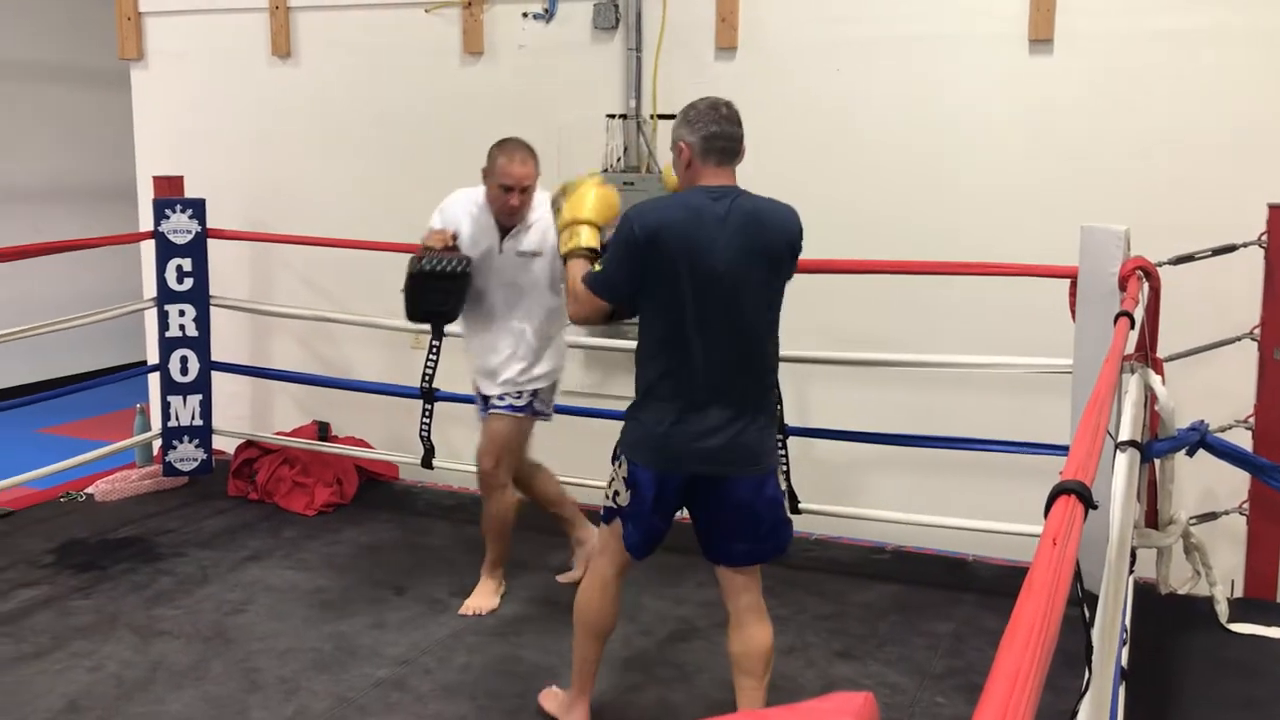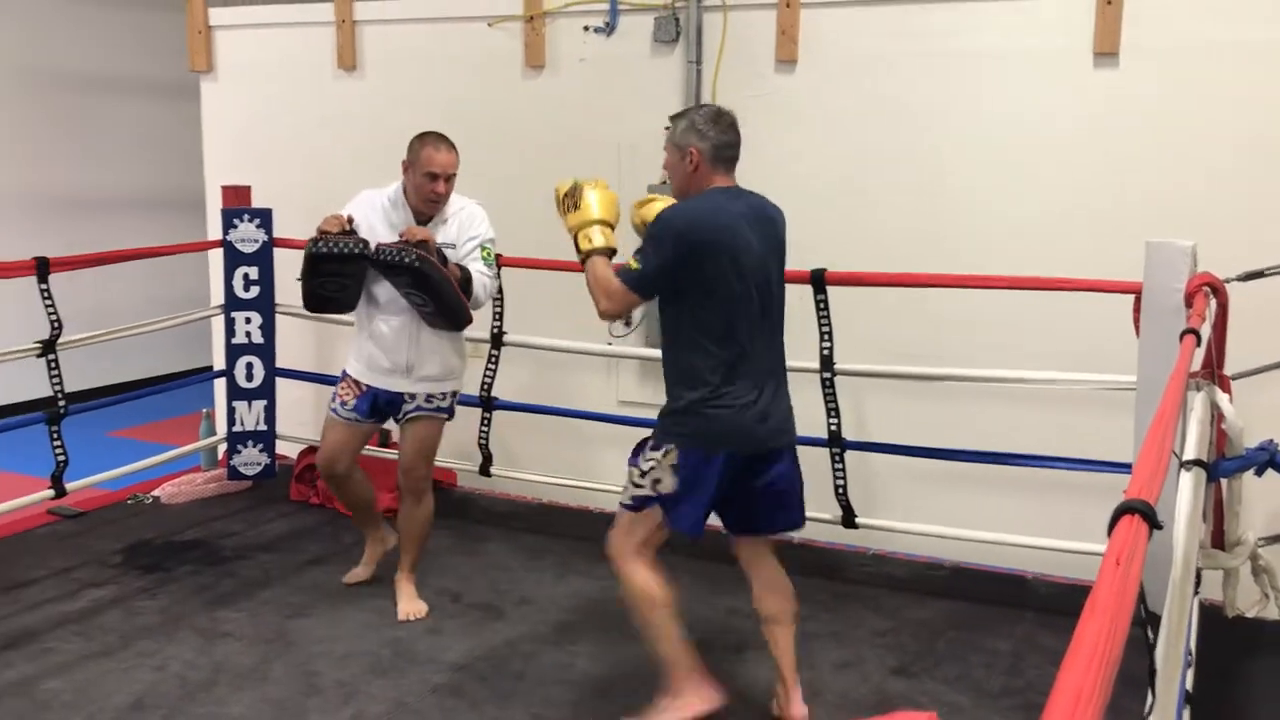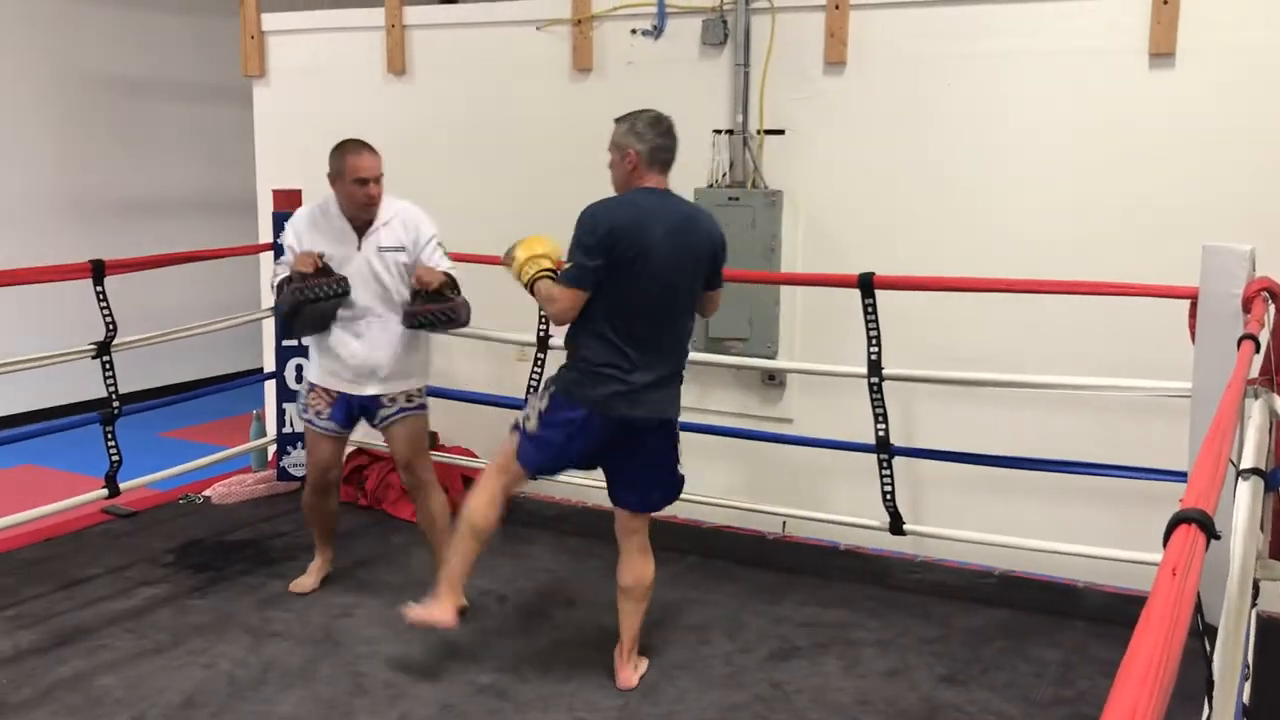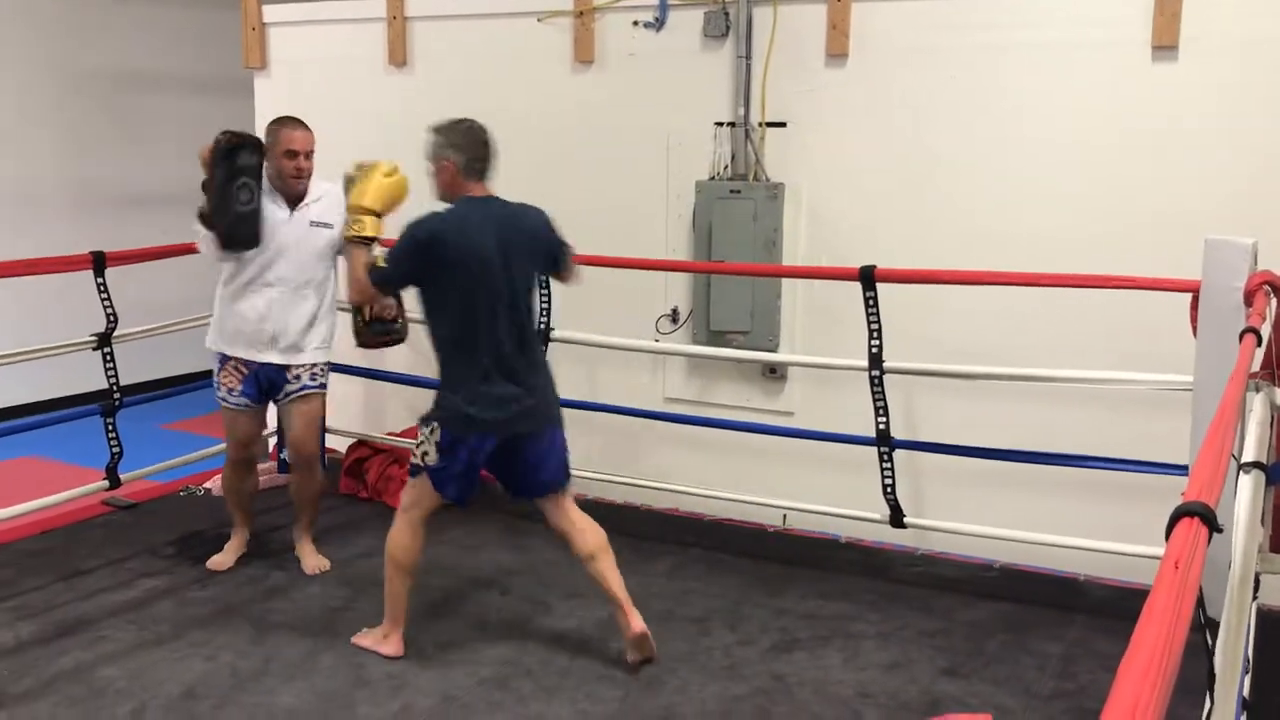
dt=1s
person 1, frame 1
left shoulder: (648, 222)
right shoulder: (782, 224)
left elbow: (583, 310)
left wrist: (578, 238)
left hip: (658, 438)
right hip: (744, 445)
left knee: (608, 562)
right knee: (743, 594)
person 1, frame 2
left shoulder: (679, 223)
right shoulder: (769, 217)
left elbow: (612, 303)
left wrist: (591, 233)
left hip: (703, 426)
right hip: (769, 423)
left knee: (629, 548)
right knee: (757, 555)
person 1, frame 3
left shoulder: (605, 218)
right shoulder: (706, 228)
left elbow: (562, 308)
right elbow: (707, 305)
left wrist: (536, 273)
left hip: (586, 395)
right hip: (653, 408)
left knee: (497, 476)
right knee: (634, 535)
left ankle: (446, 600)
right ankle: (628, 660)
person 1, frame 4
left shoulder: (431, 233)
right shoulder: (527, 220)
left elbow: (363, 294)
right elbow: (566, 269)
left hip: (467, 411)
right hip: (532, 402)
left knee: (412, 508)
right knee: (563, 511)
left ankle: (390, 633)
right ankle: (630, 618)
person 2, frame 1
left shoulder: (556, 222)
right shoulder: (458, 207)
right wrist: (431, 247)
left hip: (527, 370)
right hip: (487, 363)
left knee: (491, 472)
right knee: (512, 465)
left ankle: (492, 575)
right ankle: (585, 534)
person 2, frame 2
left shoulder: (470, 219)
right shoulder: (368, 207)
left elbow: (480, 291)
left wrist: (437, 257)
right wrist: (328, 239)
left hip: (431, 374)
right hip: (368, 366)
left knee: (414, 478)
right knee: (332, 463)
left ankle: (405, 578)
right ankle: (377, 536)
person 2, frame 3
left shoulder: (408, 219)
right shoulder: (306, 223)
left elbow: (446, 276)
left wrist: (436, 279)
right wrist: (297, 276)
left hip: (396, 378)
right hip: (331, 377)
left knee: (419, 472)
right knee: (320, 476)
right ankle: (322, 557)
person 2, frame 4
left shoulder: (334, 201)
right elbow: (217, 244)
left hip: (303, 352)
right hip: (241, 349)
left knee: (306, 452)
right knee: (241, 451)
left ankle: (304, 536)
right ankle: (240, 534)
